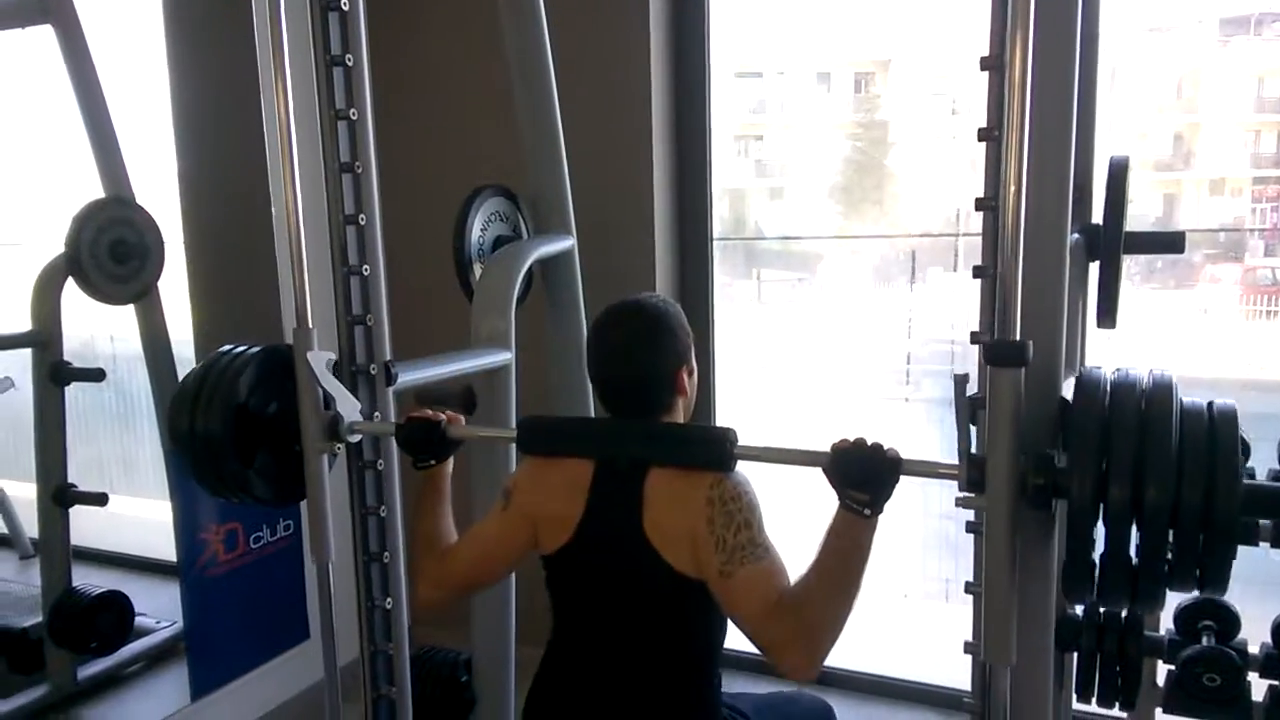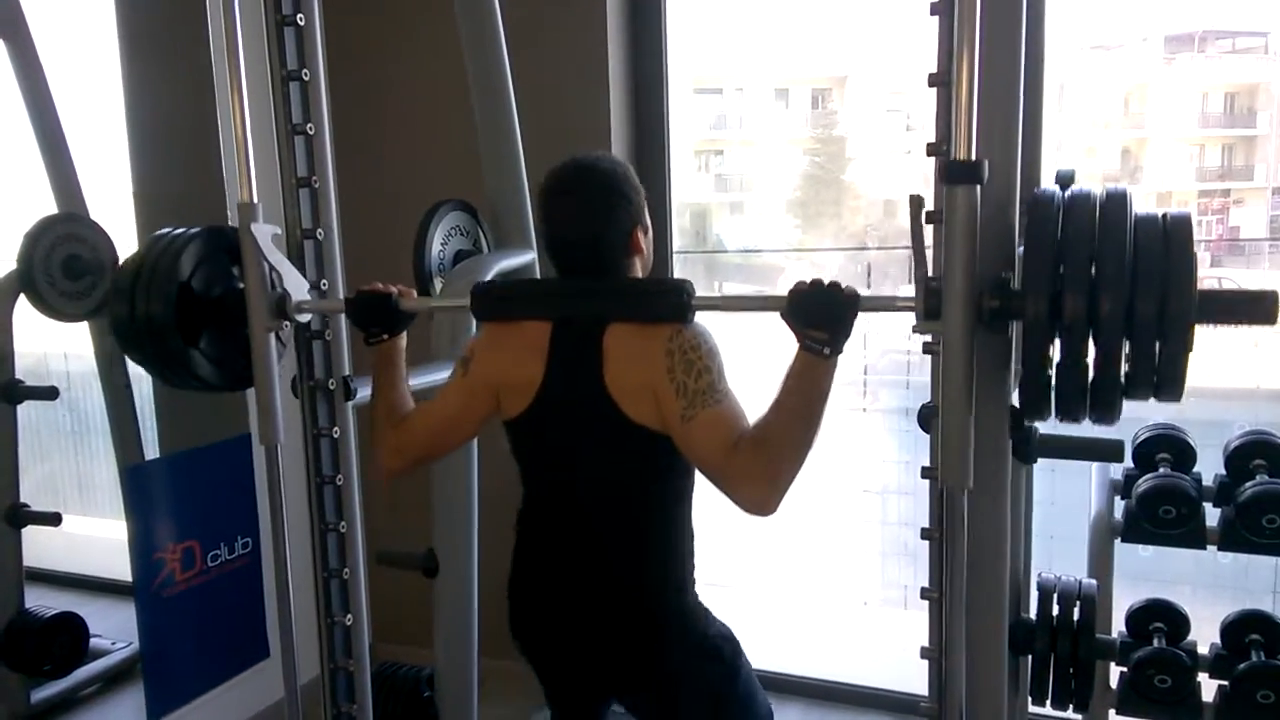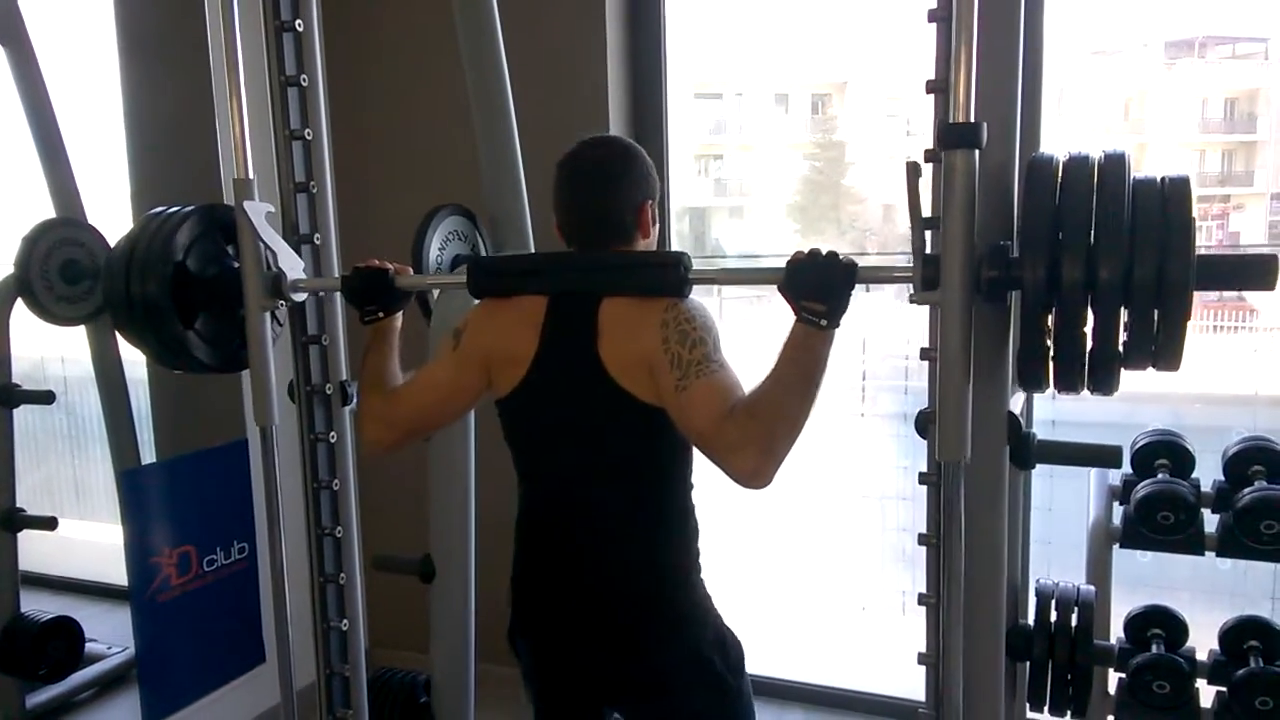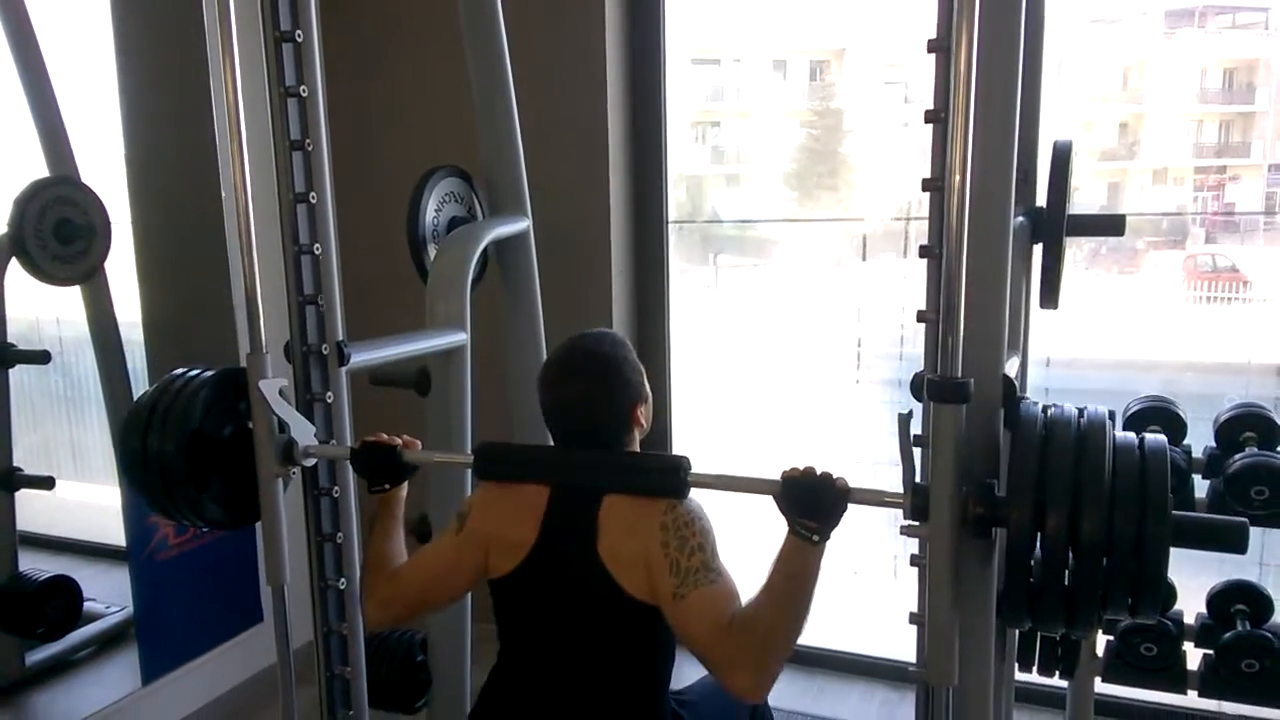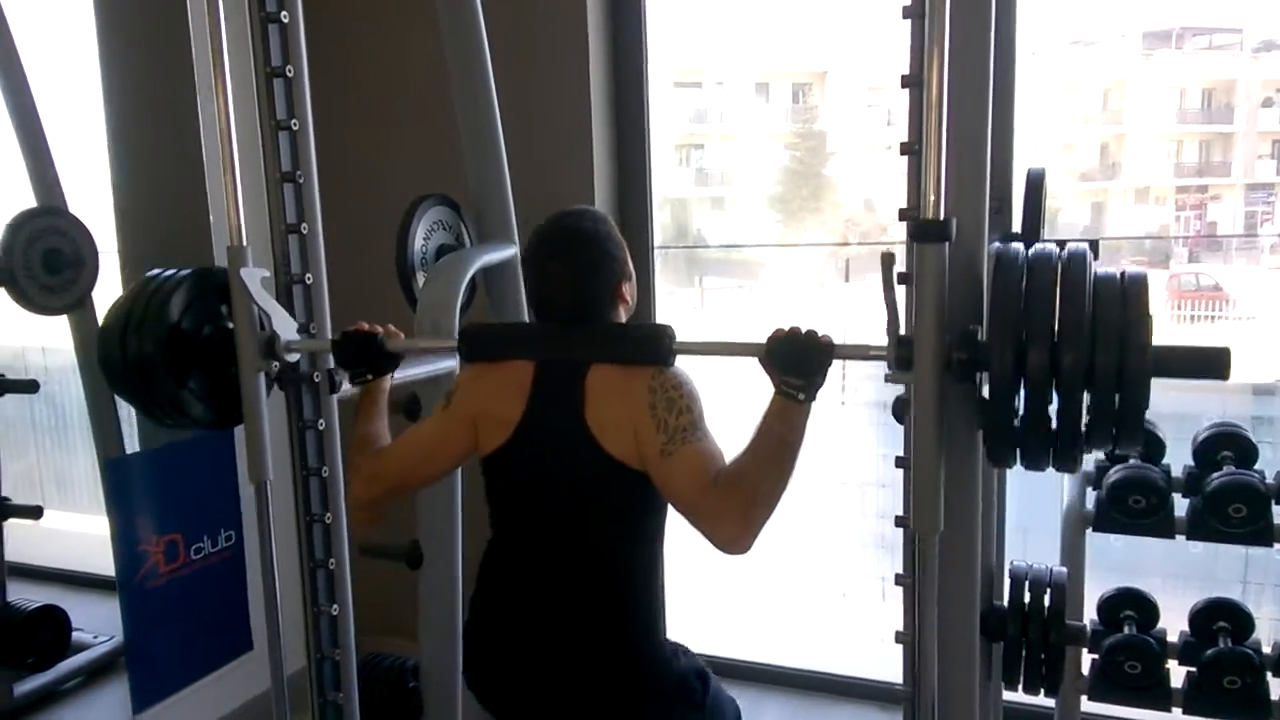
dt=1s
person 1, frame 1
left shoulder: (547, 475)
right shoulder: (706, 491)
left elbow: (433, 584)
right elbow: (796, 649)
left wrist: (437, 464)
right wrist: (857, 509)
person 1, frame 2
left shoulder: (507, 341)
right shoulder: (664, 343)
left elbow: (397, 449)
right elbow: (756, 485)
left wrist: (389, 340)
right wrist: (817, 349)
left hip: (541, 613)
right hip: (649, 624)
person 1, frame 3
left shoulder: (501, 318)
right shoulder: (662, 318)
left elbow: (380, 426)
right elbow: (749, 456)
left wrist: (383, 319)
right wrist: (814, 322)
left hip: (543, 615)
right hip: (654, 619)
person 1, frame 4
left shoulder: (499, 502)
right shoulder: (661, 518)
left elbow: (381, 605)
right elbow: (745, 673)
left wrist: (391, 489)
right wrist: (806, 535)
person 1, frame 5
left shoulder: (488, 381)
right shoulder: (646, 385)
left elbow: (368, 484)
right elbow: (731, 524)
left wrist: (375, 382)
right wrist: (792, 393)
left hip: (499, 663)
right hip: (613, 675)
